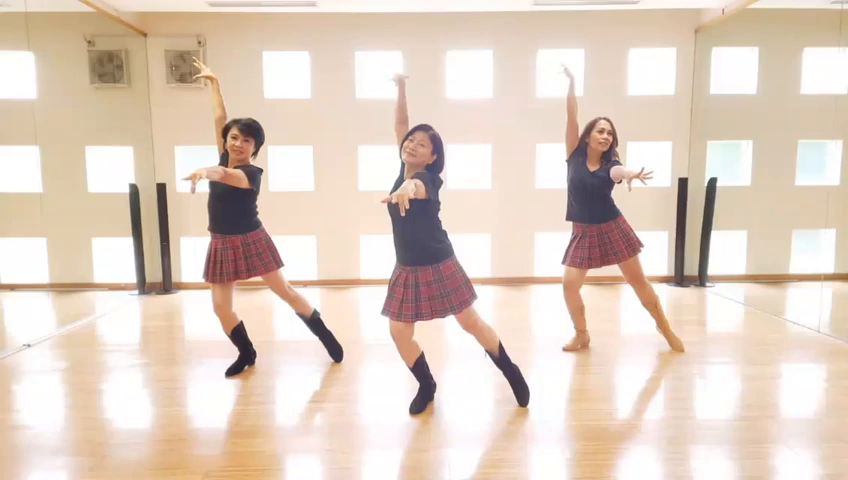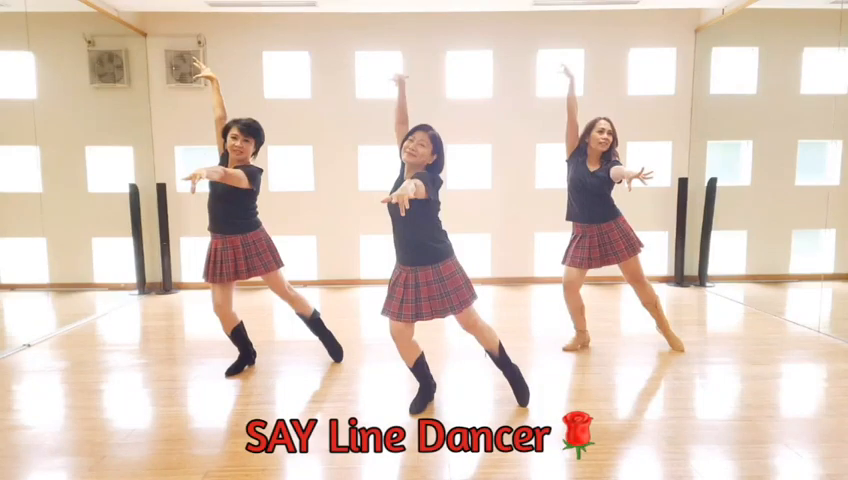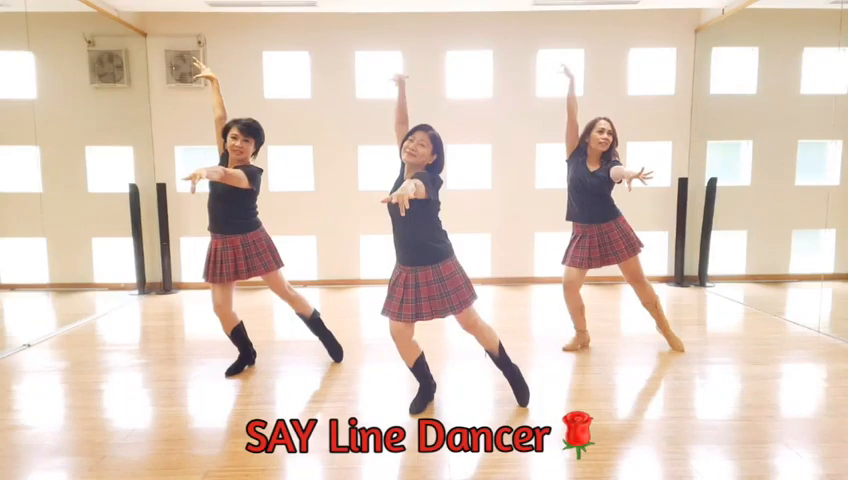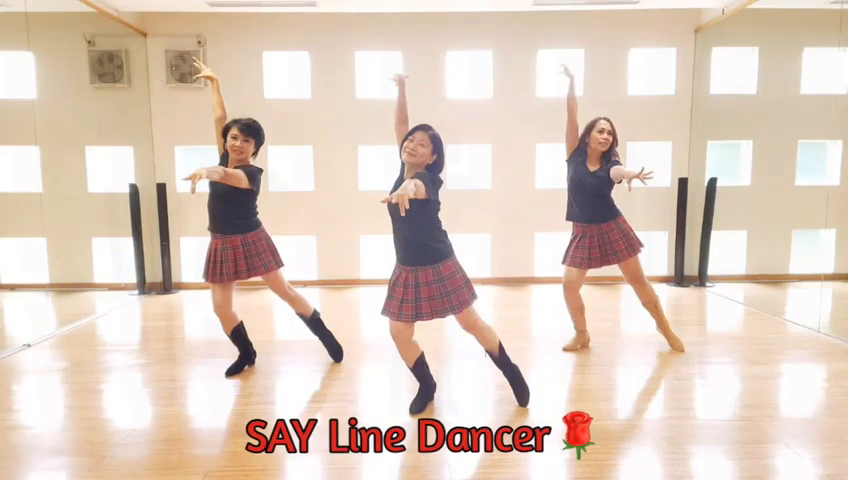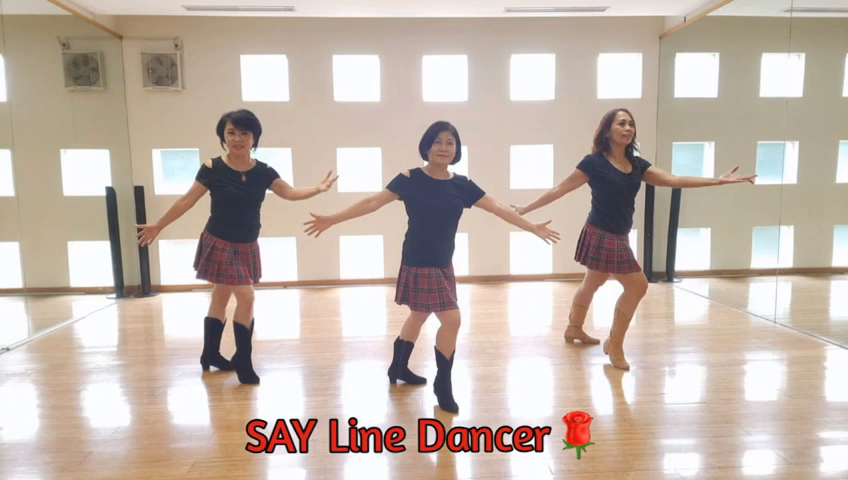
dt=1s
person 1, frame 1
left shoulder: (427, 179)
right shoulder: (404, 171)
left elbow: (418, 188)
right elbow: (400, 124)
left wrist: (406, 189)
right wrist: (401, 88)
left hip: (438, 266)
right hip: (407, 269)
left knee: (472, 323)
right knee: (399, 332)
left ankle: (512, 374)
right ankle: (426, 386)
person 1, frame 2
left shoulder: (427, 179)
right shoulder: (404, 171)
left elbow: (418, 187)
right elbow: (400, 125)
left wrist: (407, 188)
right wrist: (401, 89)
left hip: (439, 266)
right hip: (407, 269)
left knee: (471, 323)
right knee: (399, 333)
left ankle: (512, 373)
right ankle: (427, 386)
person 1, frame 3
left shoulder: (428, 179)
right shoulder: (404, 172)
left elbow: (418, 187)
right elbow: (400, 124)
left wrist: (407, 188)
right wrist: (401, 89)
left hip: (439, 266)
right hip: (408, 270)
left knee: (471, 323)
right knee: (399, 332)
left ankle: (512, 373)
right ankle: (427, 386)
person 1, frame 4
left shoulder: (427, 179)
right shoulder: (404, 173)
left elbow: (417, 187)
right elbow: (400, 125)
left wrist: (406, 190)
right wrist: (401, 89)
left hip: (439, 266)
right hip: (408, 270)
left knee: (472, 323)
right knee: (399, 332)
left ankle: (512, 373)
right ankle: (426, 386)
person 1, frame 5
left shoulder: (462, 185)
right shoulder: (410, 179)
left elbow: (498, 208)
right elbow: (372, 202)
left wrist: (532, 227)
right wrist: (331, 219)
left hip: (443, 265)
right hip: (418, 264)
left knee: (418, 316)
right knee: (451, 319)
left ankle: (398, 368)
right ankle: (443, 384)
person 2, frame 1
left shoulder: (252, 173)
right shoulder: (225, 160)
left elbow: (226, 176)
right elbow: (220, 117)
left wrist: (205, 172)
right wrist: (214, 82)
left hip: (250, 240)
right hip: (222, 244)
left knee: (285, 291)
right knee: (221, 306)
left ankle: (326, 337)
right ankle: (246, 353)
person 2, frame 2
left shoulder: (252, 173)
right shoulder: (225, 160)
left elbow: (226, 176)
right elbow: (220, 118)
left wrist: (206, 171)
right wrist: (214, 82)
left hip: (250, 240)
right hip: (223, 243)
left knee: (284, 291)
right knee: (221, 307)
left ankle: (326, 336)
right ankle: (246, 353)
person 2, frame 3
left shoulder: (252, 173)
right shoulder: (224, 159)
left elbow: (226, 175)
right elbow: (220, 117)
left wrist: (205, 171)
right wrist: (214, 82)
left hip: (251, 240)
right hip: (222, 244)
left knee: (285, 291)
right knee: (221, 307)
left ankle: (326, 336)
right ankle: (246, 353)
person 2, frame 4
left shoulder: (253, 173)
right shoulder: (223, 160)
left elbow: (226, 176)
right elbow: (219, 118)
left wrist: (206, 171)
right wrist: (214, 82)
left hip: (249, 240)
right hip: (222, 244)
left knee: (284, 291)
right knee: (221, 307)
left ankle: (326, 337)
right ankle: (247, 353)
person 2, frame 5
left shoulder: (264, 172)
right shoulder: (212, 168)
left elbow: (290, 193)
right elbow: (187, 201)
left wrist: (318, 189)
right wrist: (158, 225)
left hip: (247, 247)
right hip: (219, 244)
left knee: (221, 297)
right knee: (245, 296)
left ankle: (211, 354)
right ankle: (243, 362)
person 3, frame 1
left shoulder: (611, 165)
right shoulder: (575, 156)
left elbow: (619, 172)
right elbow: (571, 116)
left wrist: (630, 175)
right wrist: (571, 82)
left hip: (612, 228)
right hip: (583, 233)
left knee: (638, 280)
right knee: (569, 284)
left ankle: (665, 329)
right ankle: (581, 334)
person 3, frame 2
left shoulder: (610, 165)
right shoulder: (575, 156)
left elbow: (619, 172)
right elbow: (572, 116)
left wrist: (630, 174)
right wrist: (571, 83)
left hip: (612, 228)
right hip: (583, 232)
left knee: (638, 280)
right knee: (569, 284)
left ankle: (665, 328)
right ankle: (582, 334)
person 3, frame 3
left shoulder: (610, 165)
right shoulder: (575, 156)
left elbow: (619, 172)
right elbow: (571, 115)
left wrist: (630, 174)
right wrist: (571, 82)
left hip: (612, 228)
right hip: (583, 232)
left knee: (638, 280)
right knee: (569, 284)
left ankle: (665, 328)
right ankle: (582, 334)
person 3, frame 4
left shoulder: (610, 165)
right shoulder: (576, 157)
left elbow: (619, 172)
right elbow: (571, 117)
left wrist: (631, 175)
right wrist: (571, 82)
left hip: (612, 229)
right hip: (584, 232)
left knee: (639, 282)
right knee: (570, 285)
left ankle: (666, 330)
right ankle: (581, 335)
person 3, frame 5
left shoulder: (637, 164)
right shoulder: (594, 162)
left elbow: (674, 180)
right elbow: (560, 189)
left wrist: (718, 181)
right wrist: (526, 209)
left hip: (618, 237)
right hip: (601, 235)
left knee: (591, 284)
right knee: (636, 285)
right ankle: (615, 344)
